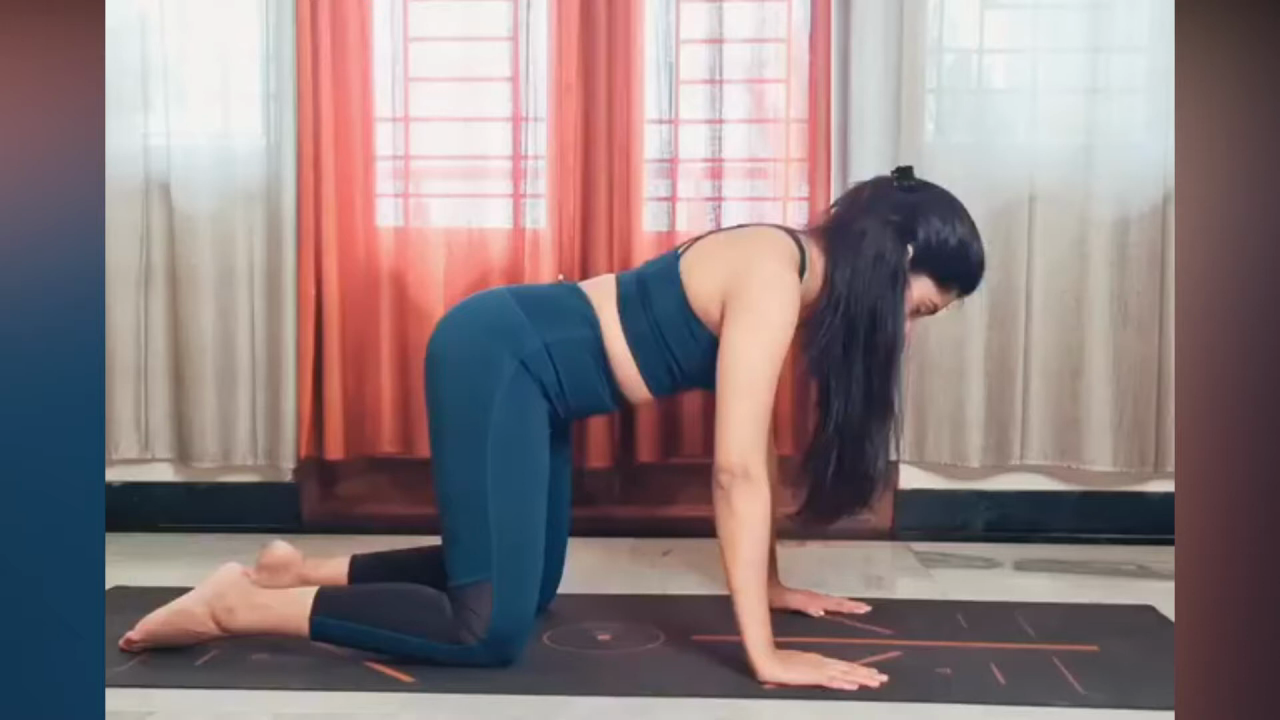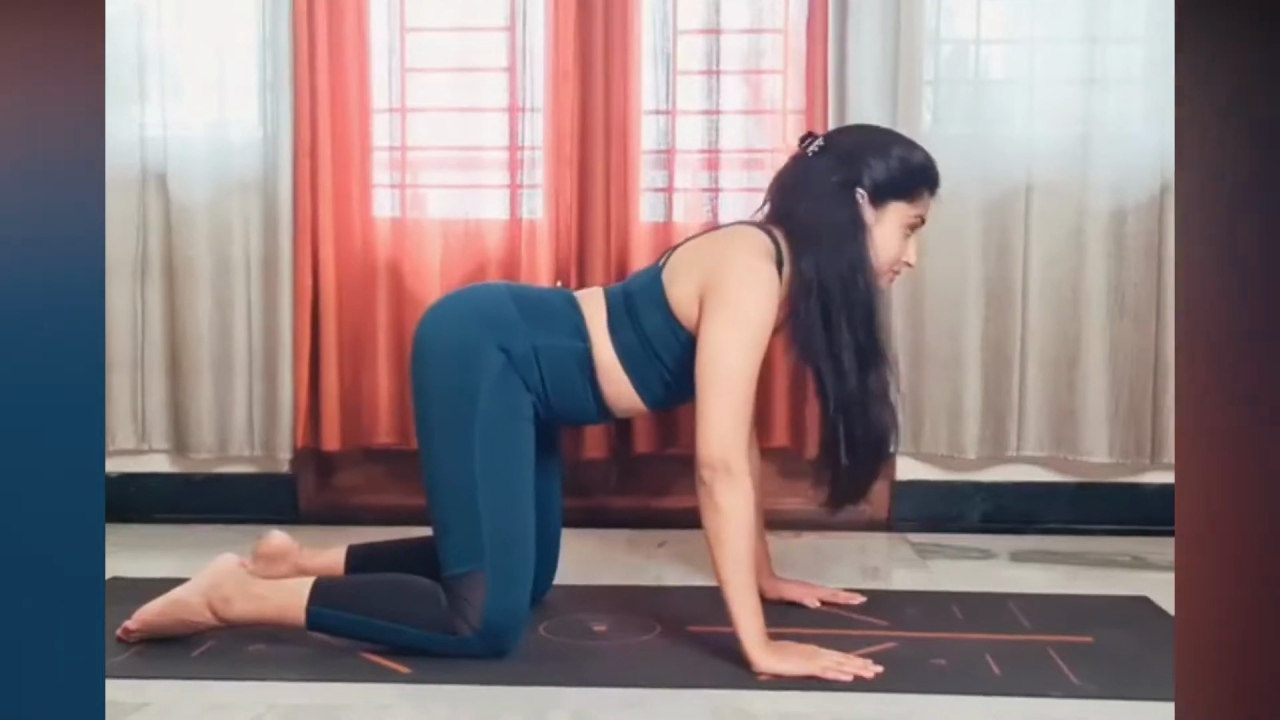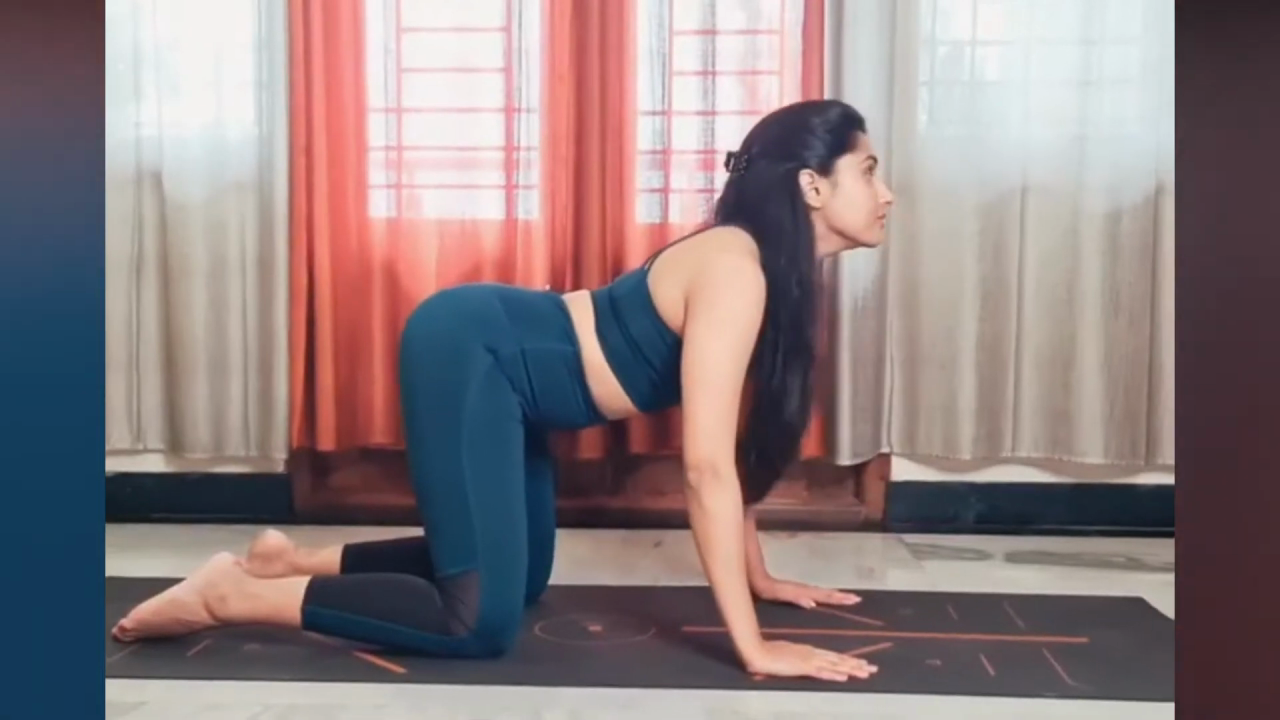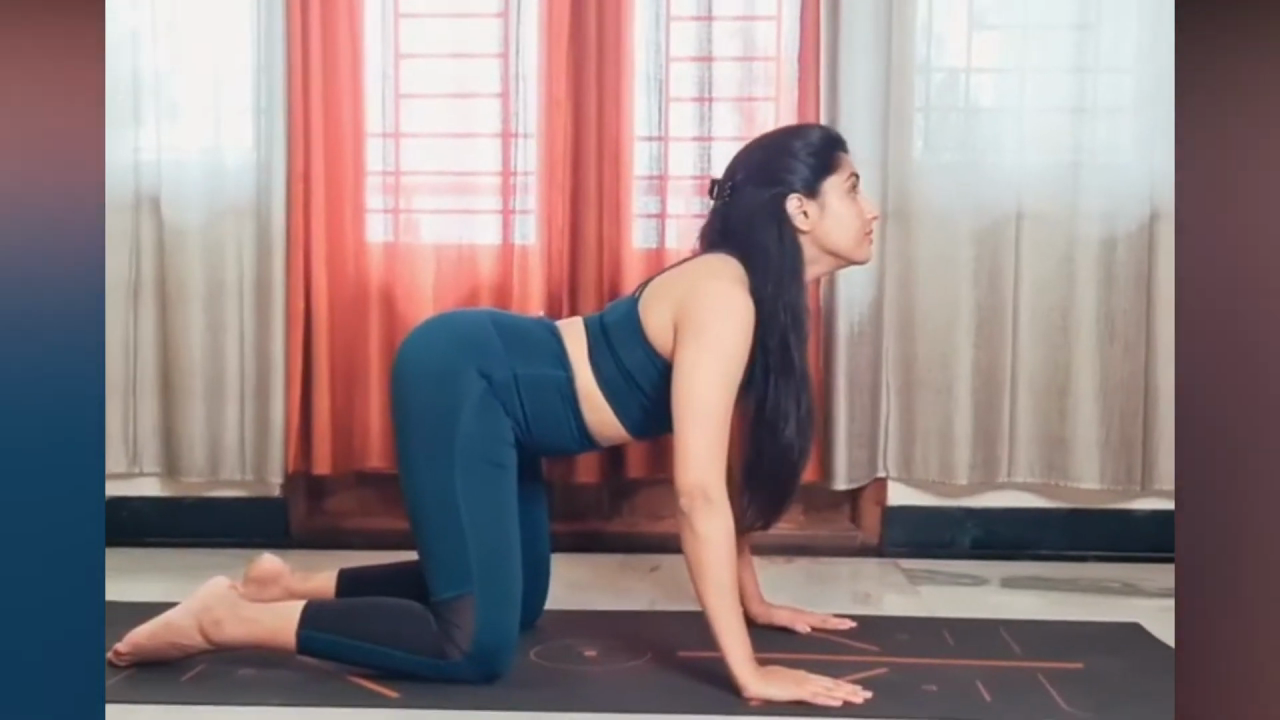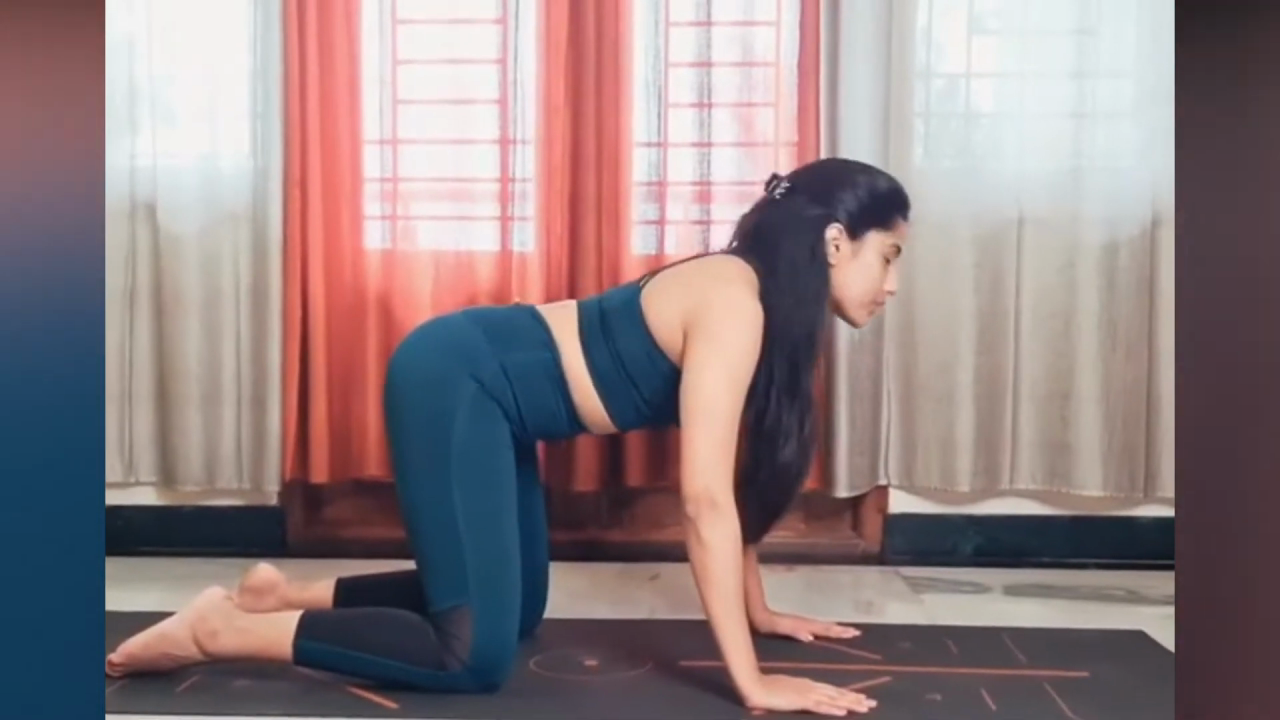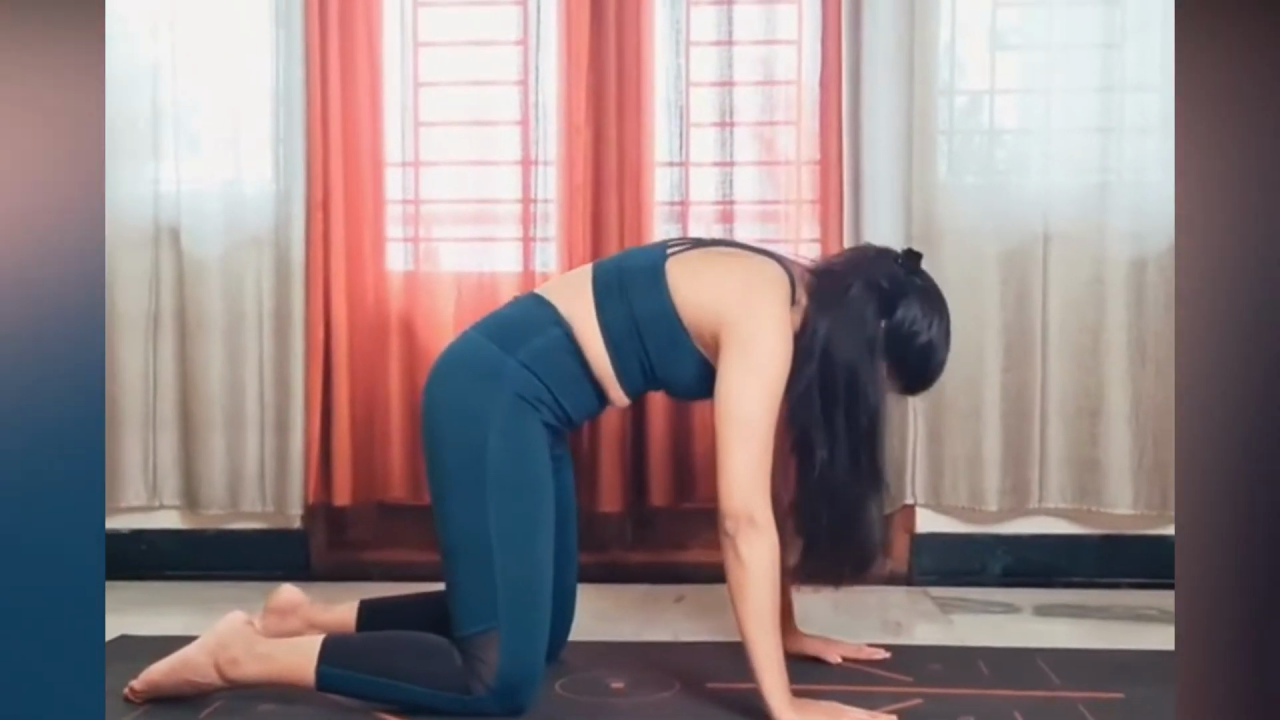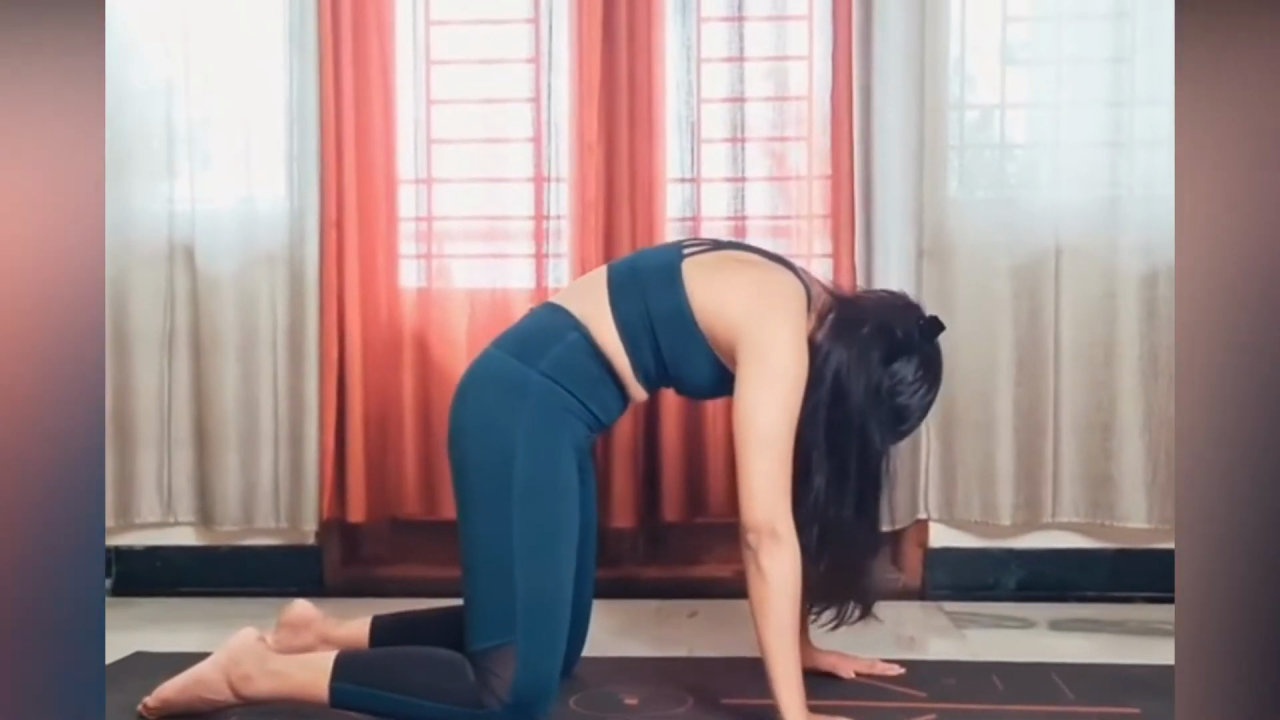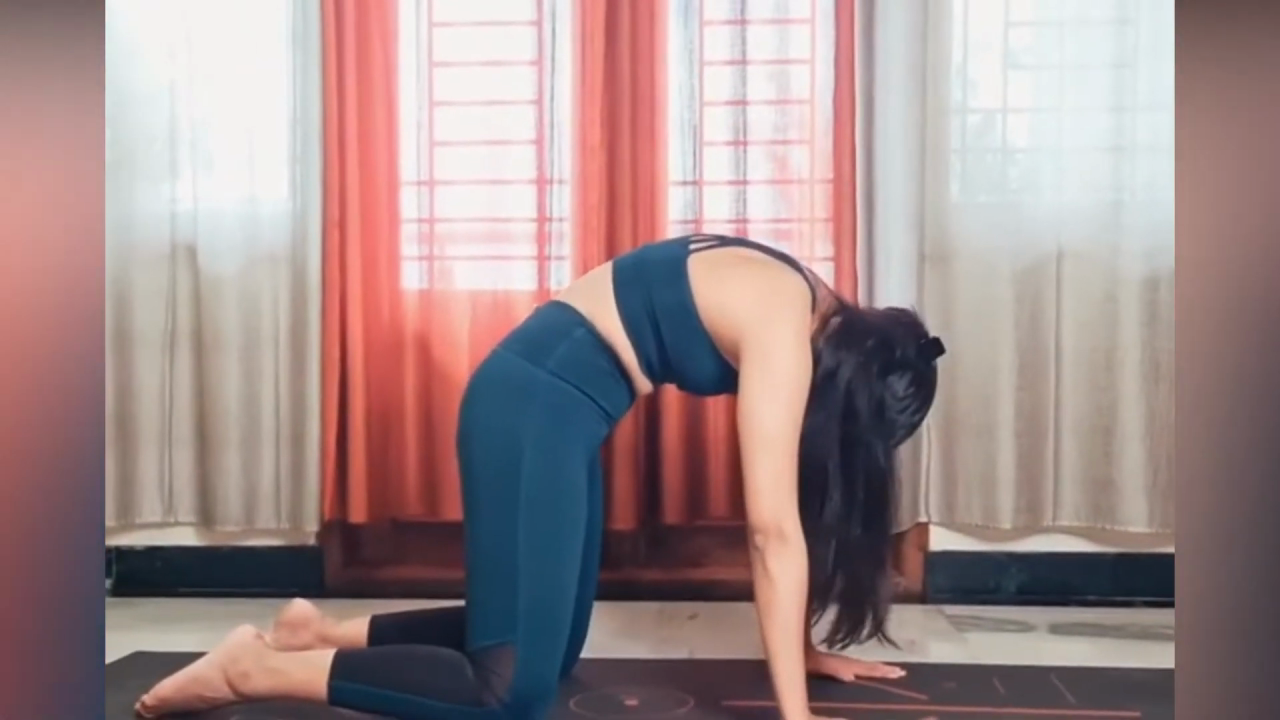
dt=0.5s
person 1, frame 1
left shoulder: (791, 270)
right shoulder: (773, 277)
left elbow: (746, 447)
right elbow: (737, 470)
left wrist: (767, 584)
right wrist: (764, 653)
left hip: (523, 367)
right hip: (494, 356)
left knee: (530, 585)
right knee: (491, 627)
left ankle: (300, 569)
right ankle: (241, 604)
person 1, frame 2
left shoulder: (771, 267)
right shoulder: (751, 272)
left elbow: (737, 437)
right elbow: (719, 466)
left wrist: (762, 573)
right wrist: (759, 646)
left hip: (508, 363)
right hip: (478, 353)
left knee: (527, 574)
right knee: (487, 621)
left ankle: (298, 560)
right ankle: (239, 595)
person 1, frame 3
left shoulder: (773, 269)
right shoulder: (736, 272)
left elbow: (730, 445)
right elbow: (707, 468)
left wrist: (757, 576)
right wrist: (752, 647)
left hip: (496, 361)
right hip: (465, 352)
left knee: (521, 575)
right knee: (481, 621)
left ankle: (292, 559)
right ankle: (231, 595)
person 1, frame 4
left shoulder: (767, 298)
right shoulder: (726, 299)
left elbow: (723, 468)
right elbow: (699, 493)
left wrist: (753, 601)
right wrist: (748, 671)
left hip: (489, 386)
right hip: (460, 378)
left knee: (519, 600)
right knee: (477, 647)
left ankle: (287, 583)
right ankle: (228, 619)
person 1, frame 5
left shoulder: (748, 298)
right shoulder: (735, 305)
left elbow: (731, 478)
right elbow: (705, 502)
left wrist: (756, 610)
left hip: (482, 392)
right hip: (453, 384)
left knee: (516, 609)
right knee: (476, 654)
left ankle: (286, 593)
right ankle: (222, 629)
person 1, frame 6
left shoulder: (785, 300)
right shoulder: (766, 314)
left elbow: (763, 488)
right elbow: (744, 516)
left wrist: (788, 631)
left hip: (521, 402)
right hip: (490, 398)
left knee: (540, 631)
left ankle: (312, 615)
right ankle: (249, 652)
person 1, frame 7
left shoulder: (809, 313)
right shoulder: (780, 330)
left elbow: (788, 494)
right elbow: (766, 529)
left wrist: (797, 645)
left hip: (547, 408)
right hip: (521, 409)
left knee: (551, 643)
left ankle: (324, 631)
person 1, frame 8
left shoulder: (814, 313)
right shoulder: (783, 332)
left elbow: (784, 516)
right elbow: (775, 531)
left wrist: (804, 650)
left hip: (555, 407)
right hip: (532, 408)
left knee: (550, 642)
left ankle: (324, 631)
